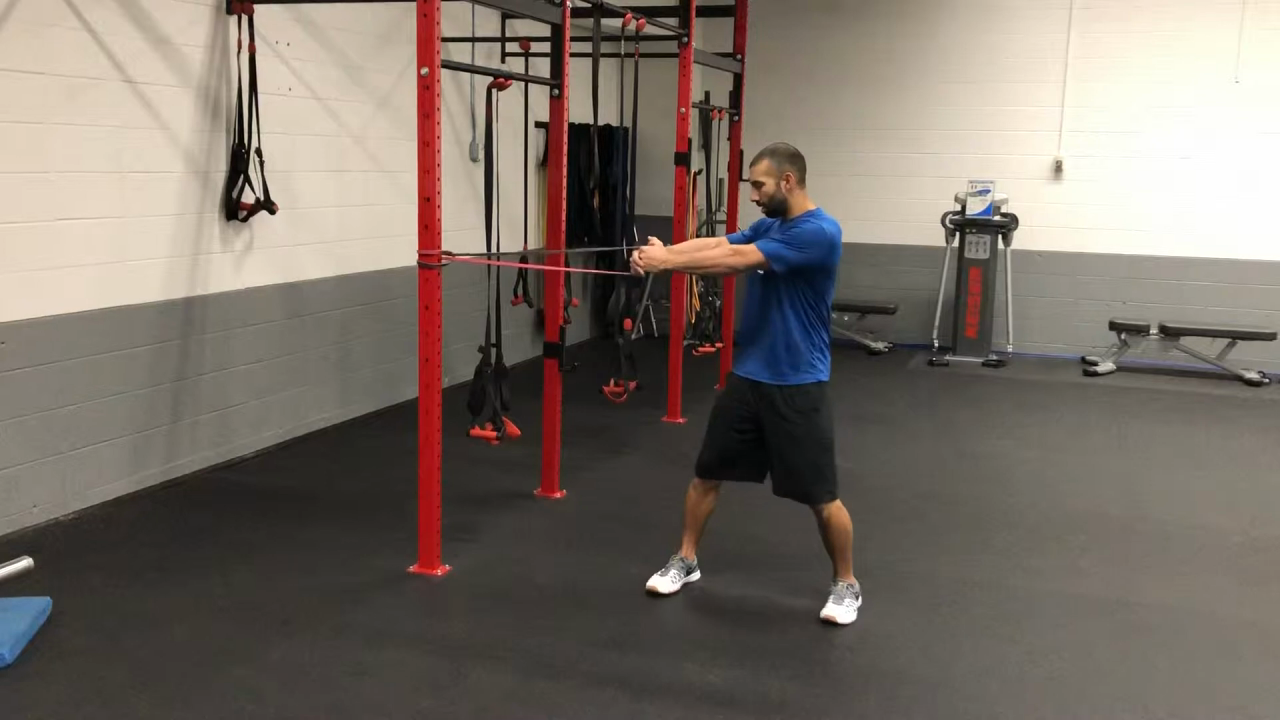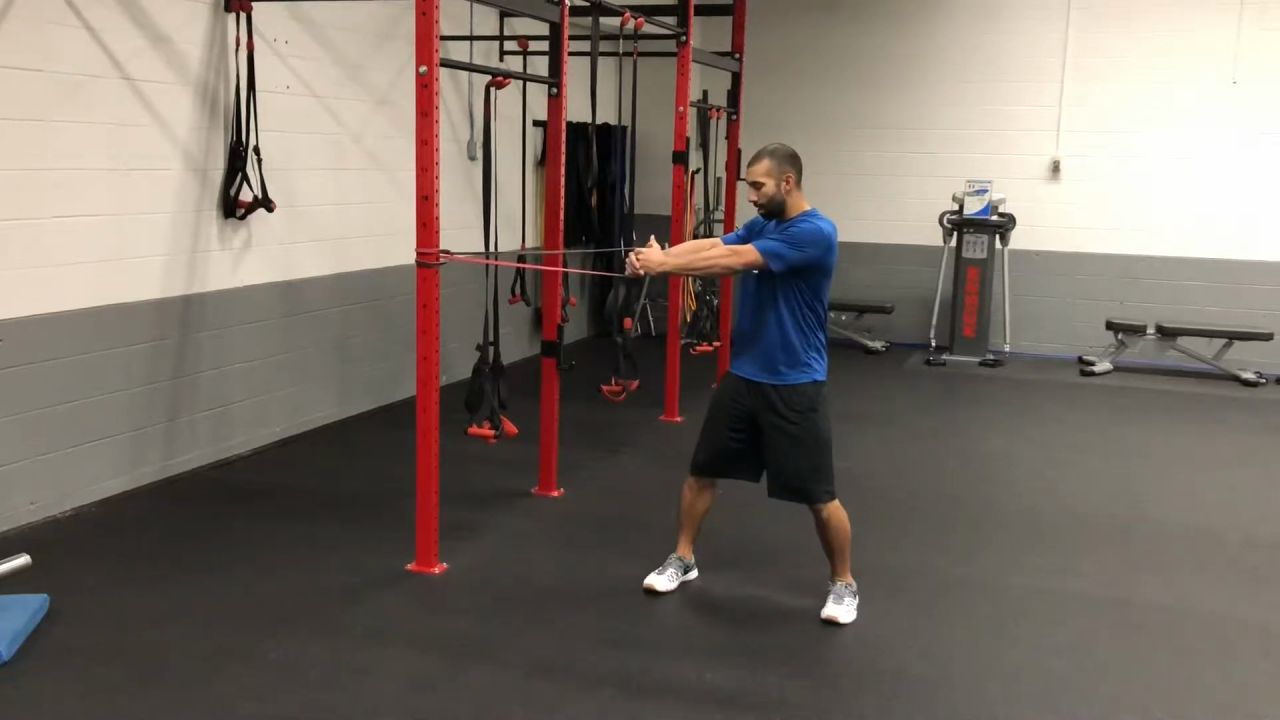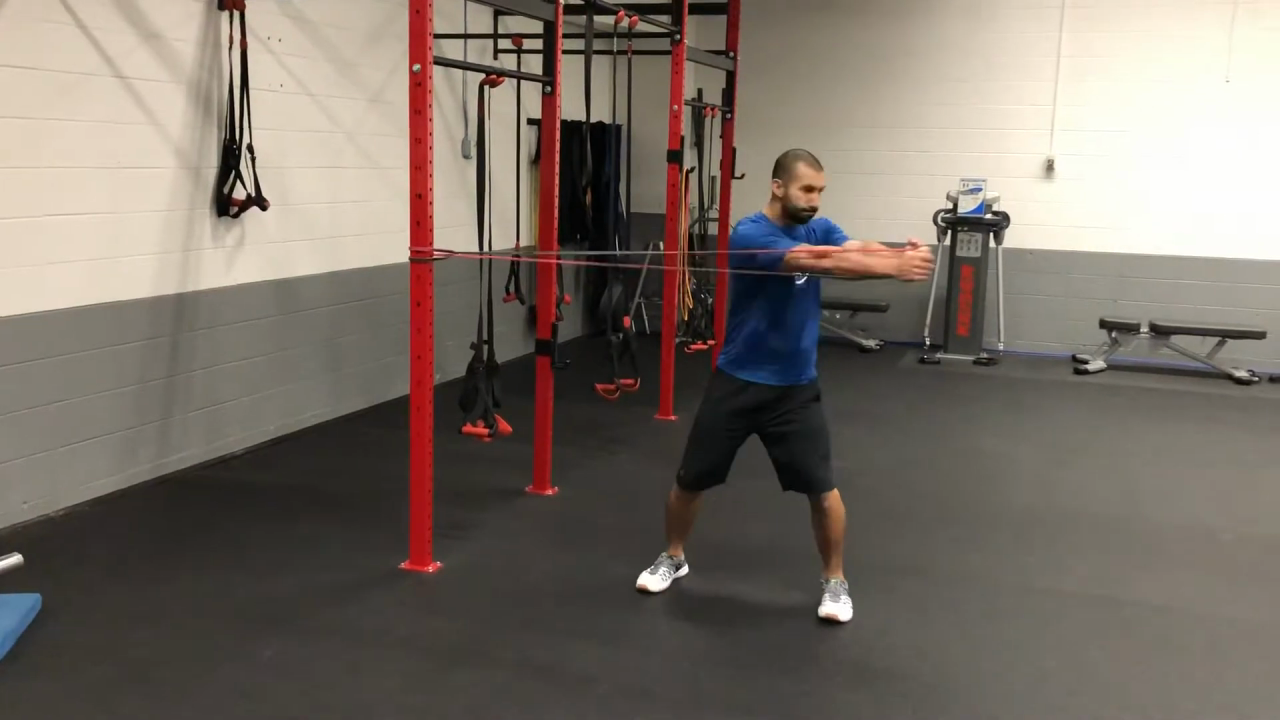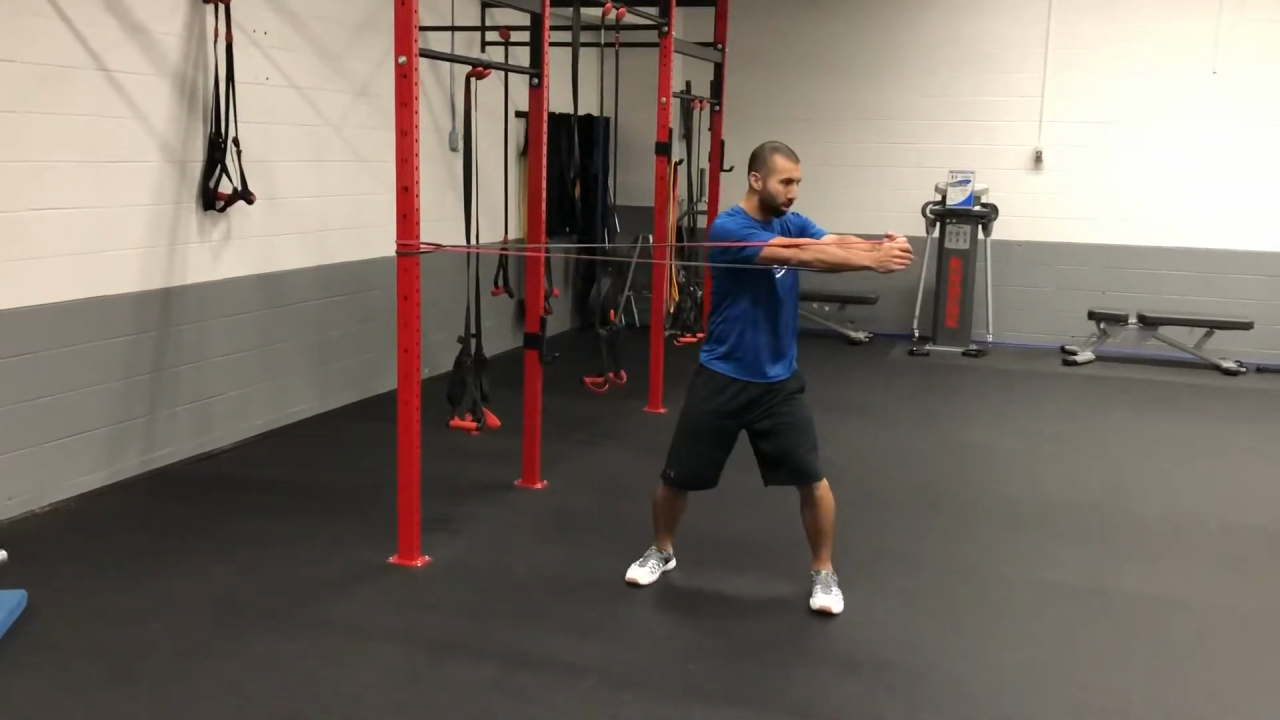
dt=0.7s
person 1, frame 1
left shoulder: (819, 233)
right shoulder: (766, 227)
left elbow: (738, 260)
right elbow: (714, 245)
left wrist: (667, 262)
right wrist: (662, 252)
left hip: (798, 385)
right hip: (746, 377)
left knee: (821, 497)
right knee: (706, 474)
left ankle: (845, 584)
right ankle: (685, 561)
person 1, frame 2
left shoulder: (815, 233)
right shoulder: (761, 225)
left elbow: (735, 259)
right elbow: (710, 245)
left wrist: (663, 264)
right wrist: (658, 254)
left hip: (794, 386)
right hip: (742, 376)
left knee: (819, 497)
right knee: (702, 472)
left ankle: (843, 583)
right ankle: (682, 559)
person 1, frame 3
left shoulder: (818, 228)
right shoulder: (750, 236)
left elbow: (858, 250)
right elbow: (821, 263)
left wrist: (904, 254)
right wrist: (895, 268)
left hip: (796, 387)
right hip: (738, 382)
left knee: (822, 488)
right knee: (691, 479)
left ankle: (834, 580)
right ankle: (673, 557)
person 1, frame 4
left shoulder: (793, 222)
right shoulder: (728, 229)
left elbow: (834, 243)
right elbow: (798, 256)
left wrist: (879, 246)
right wrist: (872, 260)
left hip: (780, 380)
right hip: (722, 378)
left knee: (812, 480)
right knee: (678, 478)
left ankle: (824, 572)
right ankle: (661, 551)
